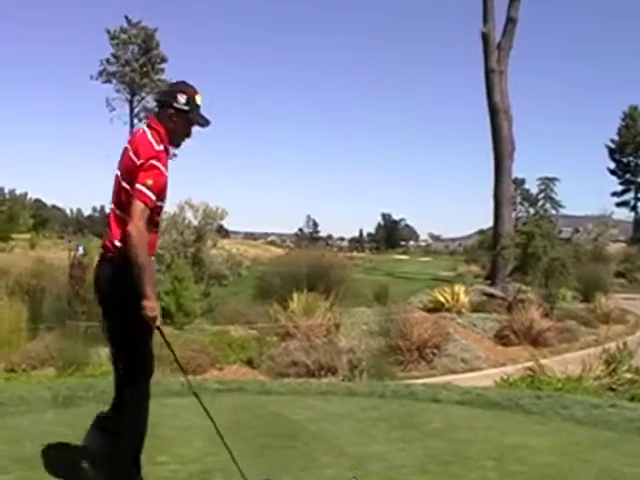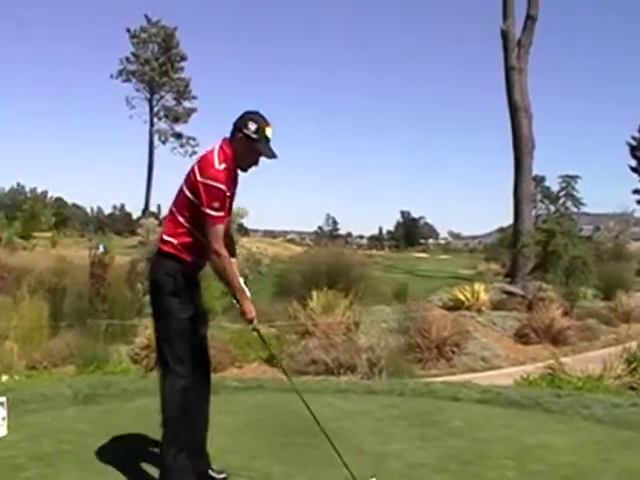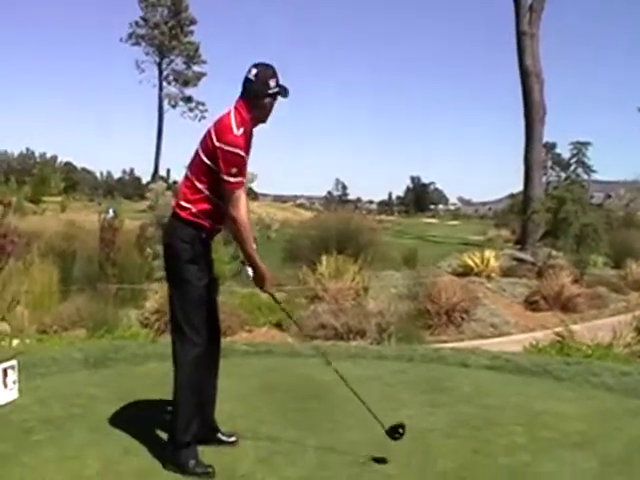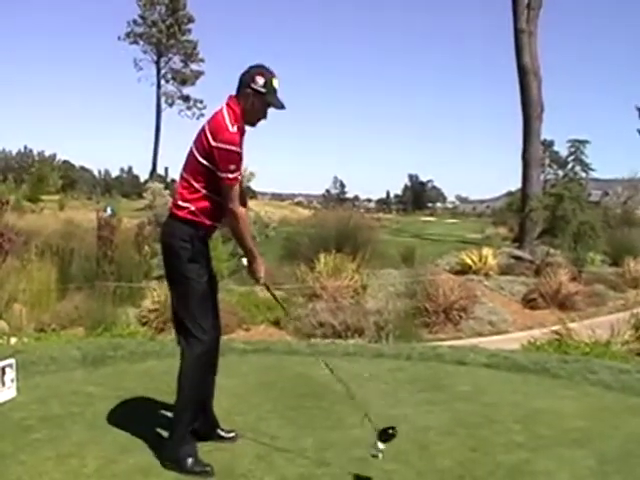
dt=0.7s
person 1, frame 1
left shoulder: (140, 140)
right shoulder: (154, 158)
right elbow: (135, 229)
right wrist: (148, 294)
left hip: (113, 270)
right hip: (126, 278)
left knee: (132, 373)
right knee: (135, 377)
person 1, frame 2
left shoulder: (227, 169)
right shoulder: (214, 172)
left elbow: (224, 236)
right elbow: (215, 249)
left wrist: (240, 282)
right wrist: (242, 299)
left hip: (186, 275)
right hip: (171, 274)
left knee: (198, 370)
right knee: (178, 373)
person 1, frame 3
left shoulder: (240, 127)
right shoulder: (232, 134)
left elbow: (238, 197)
right elbow: (233, 213)
left wrist: (252, 254)
right wrist: (257, 265)
left hip: (198, 239)
right hip: (186, 239)
left knee: (209, 337)
right knee: (192, 341)
left ankle: (203, 424)
person 1, frame 4
left shoulder: (231, 125)
right shoulder: (226, 131)
left elbow: (233, 199)
right elbow: (233, 207)
left wrist: (246, 251)
right wrist: (254, 257)
left hip: (196, 237)
right hip: (184, 237)
left knee: (210, 332)
right knee: (198, 338)
left ankle: (202, 420)
right ankle: (178, 445)
